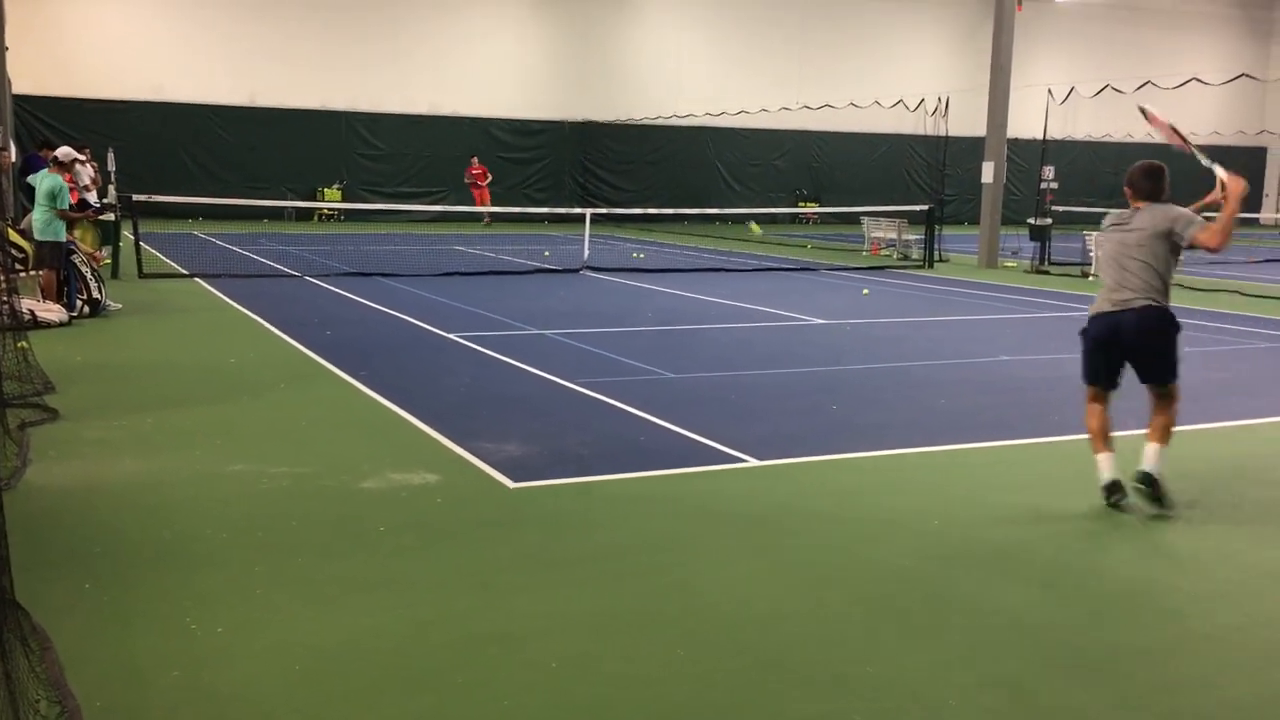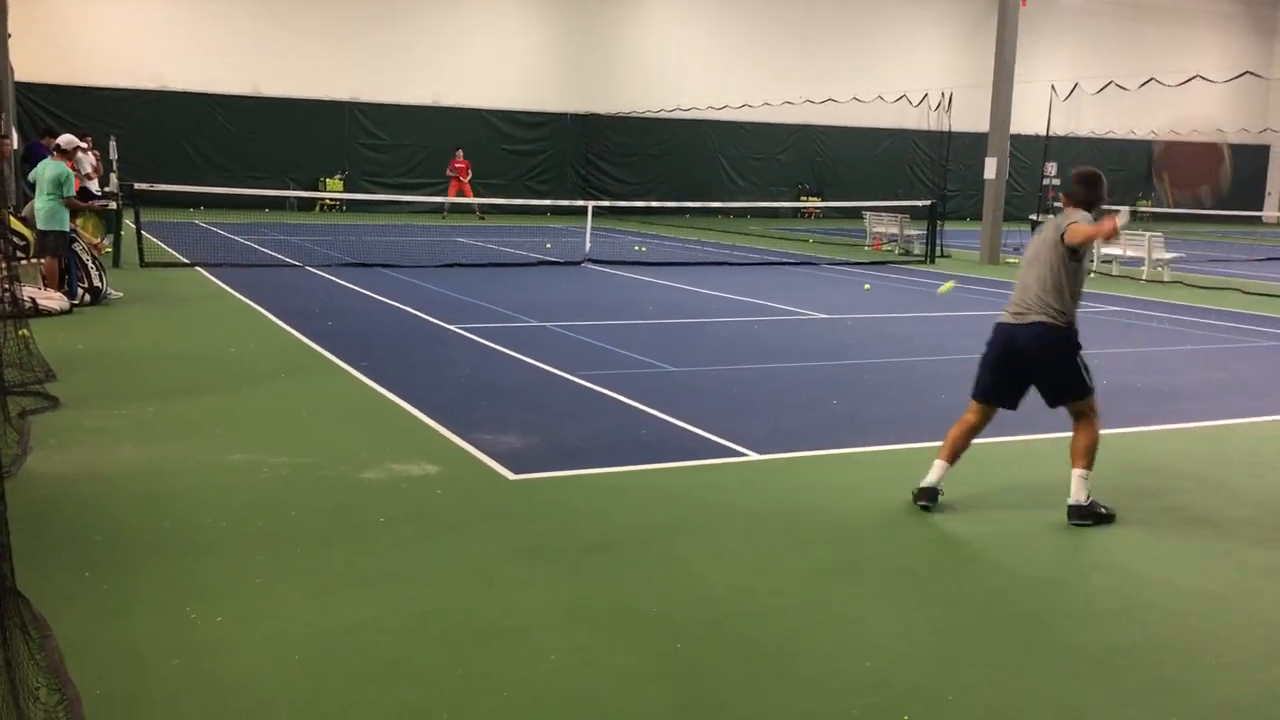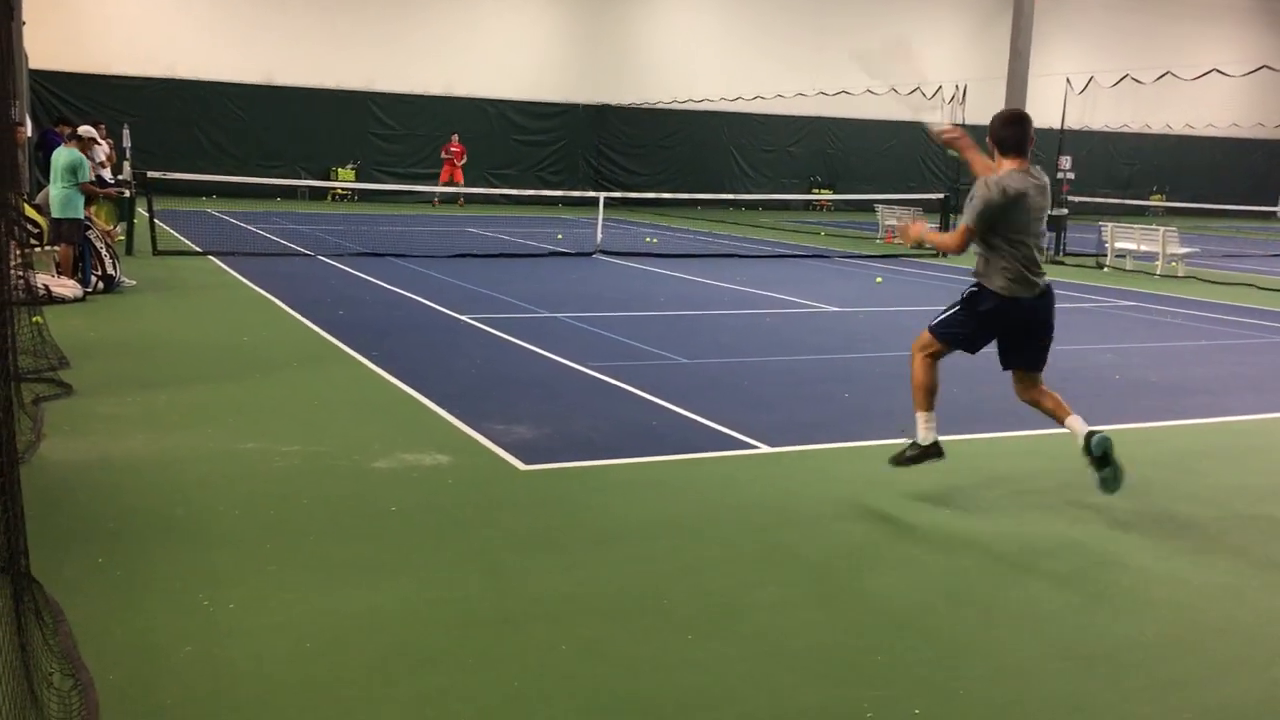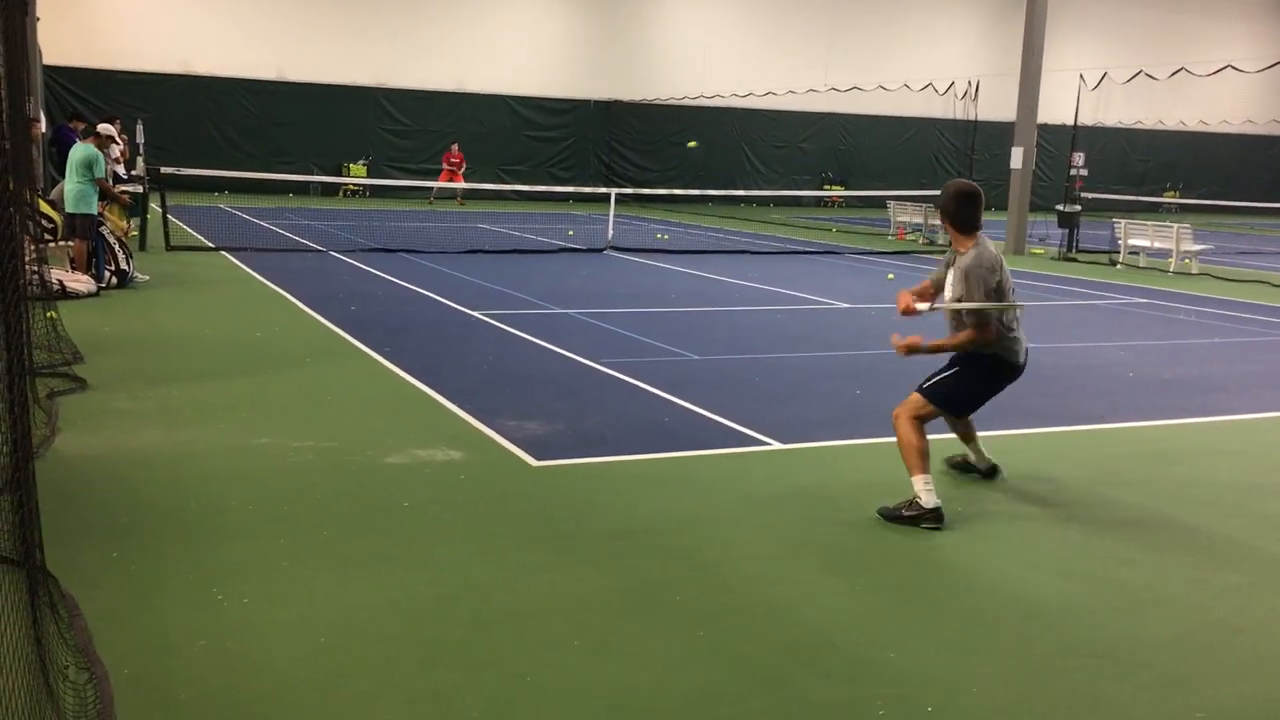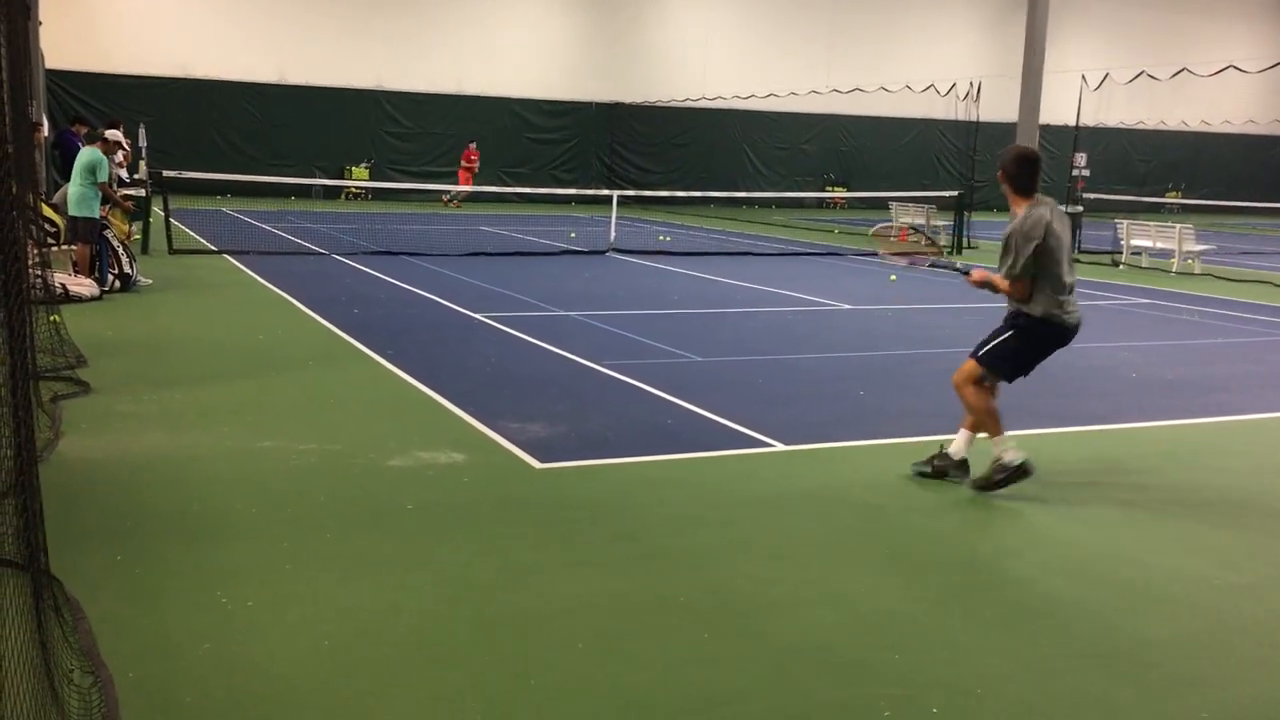
dt=0.3s
person 1, frame 1
left shoulder: (1111, 223)
right shoulder: (1172, 216)
right elbow: (1214, 241)
left wrist: (1207, 201)
right wrist: (1233, 199)
left hip: (1102, 320)
right hip: (1149, 318)
left knee: (1096, 401)
right knee: (1164, 399)
left ankle: (1109, 480)
right ankle: (1149, 471)
person 1, frame 2
left shoulder: (1054, 224)
right shoulder: (1080, 220)
right elbow: (1074, 238)
right wrist: (1104, 229)
left hip: (1008, 333)
right hip: (1047, 336)
left knee: (975, 418)
right knee: (1085, 416)
left ankle: (929, 485)
right ankle: (1079, 501)
person 1, frame 3
left shoulder: (992, 189)
right shoulder: (1037, 181)
left elbow: (956, 245)
left wrist: (921, 234)
right wrist: (963, 143)
left hip: (995, 296)
right hip: (1034, 299)
left knee: (924, 350)
right knee: (1031, 389)
left ankle: (925, 441)
right ankle: (1088, 438)
person 1, frame 4
left shoulder: (975, 268)
right shoulder: (962, 253)
left elbow: (980, 336)
right elbow: (930, 288)
left wrist: (924, 347)
right wrist: (910, 296)
left hip: (992, 360)
right hip: (987, 354)
left knee: (906, 416)
right knee: (932, 394)
left ankle: (926, 504)
right ankle: (980, 459)
person 1, frame 5
left shoulder: (1021, 229)
right shoulder: (1051, 209)
left elbow: (1020, 293)
left wrist: (990, 279)
right wrist: (1000, 276)
left hip: (1041, 321)
right hip: (1060, 318)
left knee: (966, 380)
right knee: (979, 378)
left ankle: (1010, 459)
right ankle: (955, 454)
